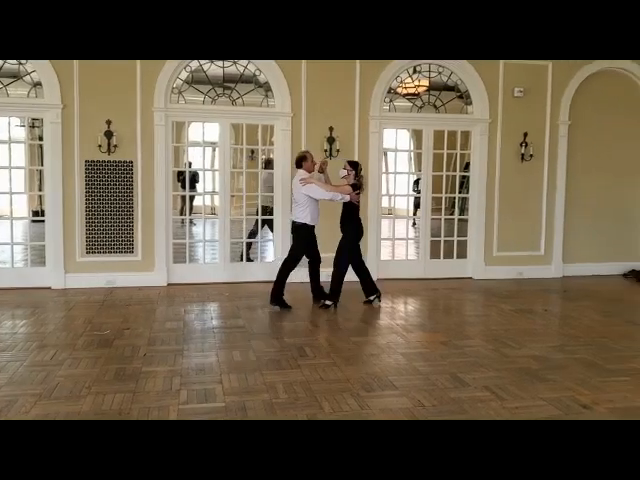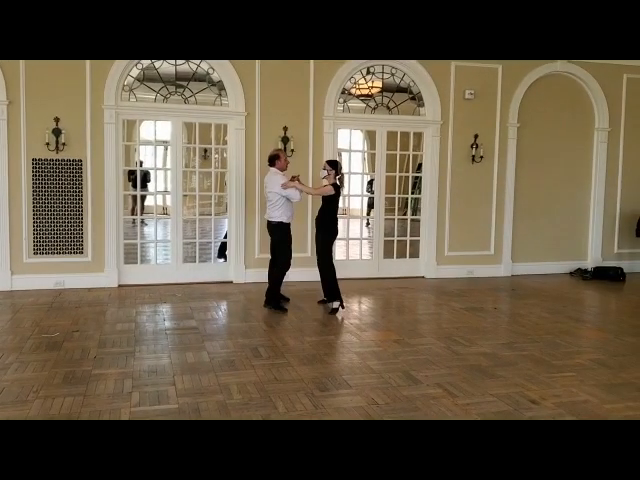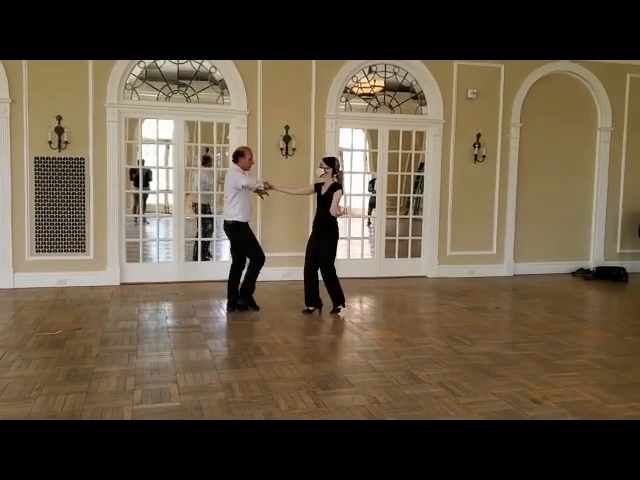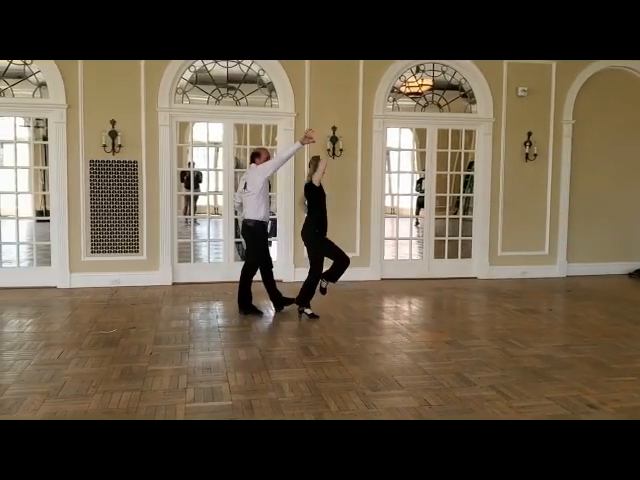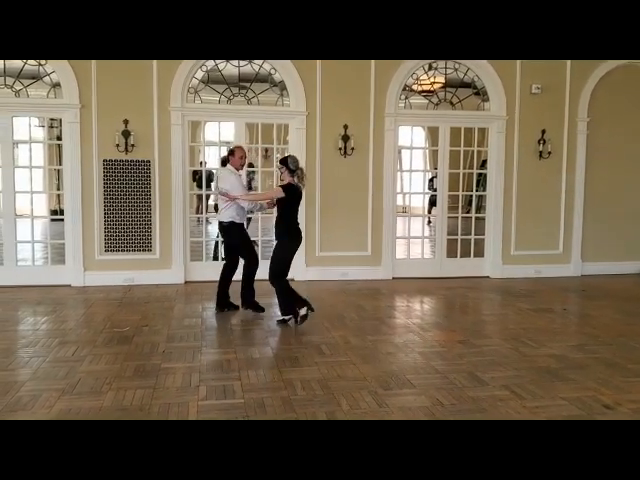
dt=1s
person 1, frame 1
left shoulder: (303, 179)
right shoulder: (303, 180)
left elbow: (319, 190)
right elbow: (326, 194)
left wrist: (322, 173)
right wrist: (348, 197)
left hip: (306, 226)
right hip: (302, 227)
left knee: (315, 259)
right knee: (292, 260)
left ankle: (317, 292)
right ankle: (276, 296)
person 1, frame 2
left shoulder: (271, 177)
right shoulder: (278, 178)
right elbow: (296, 196)
left hip: (274, 223)
right hip: (280, 225)
left knee: (277, 259)
right knee: (284, 262)
left ankle: (273, 294)
right ankle: (271, 298)
person 1, frame 3
left shoulder: (236, 174)
right shoulder: (235, 174)
right elbow: (246, 182)
left wrist: (257, 189)
right wrist: (261, 184)
left hip: (234, 224)
right hip: (237, 225)
left knee: (239, 262)
right knee: (258, 258)
left ankle: (234, 301)
right ankle: (245, 296)
person 1, frame 4
left shoulder: (247, 177)
right shoulder: (259, 172)
left elbow: (237, 201)
right elbow: (279, 158)
left wrist: (244, 216)
right wrist: (300, 143)
left hip: (251, 225)
right hip: (255, 226)
left knee: (265, 263)
right knee: (253, 264)
left ankle: (277, 300)
right ankle: (244, 304)
person 1, frame 5
left shoulder: (225, 173)
right shoulder: (232, 178)
right elbow: (247, 204)
right wrist: (264, 206)
left hip: (229, 224)
right hip: (232, 225)
left knee: (231, 262)
right knee: (252, 260)
left ankle: (222, 301)
right ankle: (247, 299)
person 2, frame 1
left shoulder: (353, 187)
right shoulder: (349, 187)
left elbow: (332, 190)
right elbow: (331, 188)
left wrist: (313, 181)
left hip: (352, 230)
right hip: (351, 230)
left knee: (340, 263)
right knee: (356, 263)
left ankle: (332, 299)
right ankle: (373, 293)
person 2, frame 2
left shoulder: (334, 187)
right shoulder: (327, 187)
left elbow: (314, 192)
right elbow: (313, 191)
left wrist: (294, 185)
right wrist: (299, 183)
left hip: (328, 229)
right hip: (323, 228)
left knee: (325, 263)
right knee: (324, 262)
left ankle: (336, 300)
right ankle: (329, 296)
person 2, frame 3
left shoulder: (337, 188)
right shoulder: (318, 187)
left elbow: (333, 210)
right elbow: (295, 191)
left wrist: (338, 212)
right wrist: (273, 187)
left hip: (329, 232)
right hip: (317, 230)
left knee: (327, 268)
right knee: (309, 267)
left ankle: (338, 302)
right ankle: (313, 303)
person 2, frame 4
left shoulder: (310, 186)
right shoulder: (315, 185)
right elbow: (324, 164)
left hip: (310, 232)
right hip: (315, 233)
left knee: (315, 269)
right knee: (342, 259)
left ankle: (303, 305)
right ankle: (325, 280)
person 2, frame 5
left shoulder: (287, 189)
right shoulder: (295, 189)
left elbow: (261, 196)
left wrist: (236, 196)
right wrist: (275, 203)
left hip: (289, 238)
right hip: (289, 236)
left knee: (276, 276)
right knee: (278, 275)
left ankle: (302, 305)
right ankle: (290, 311)
